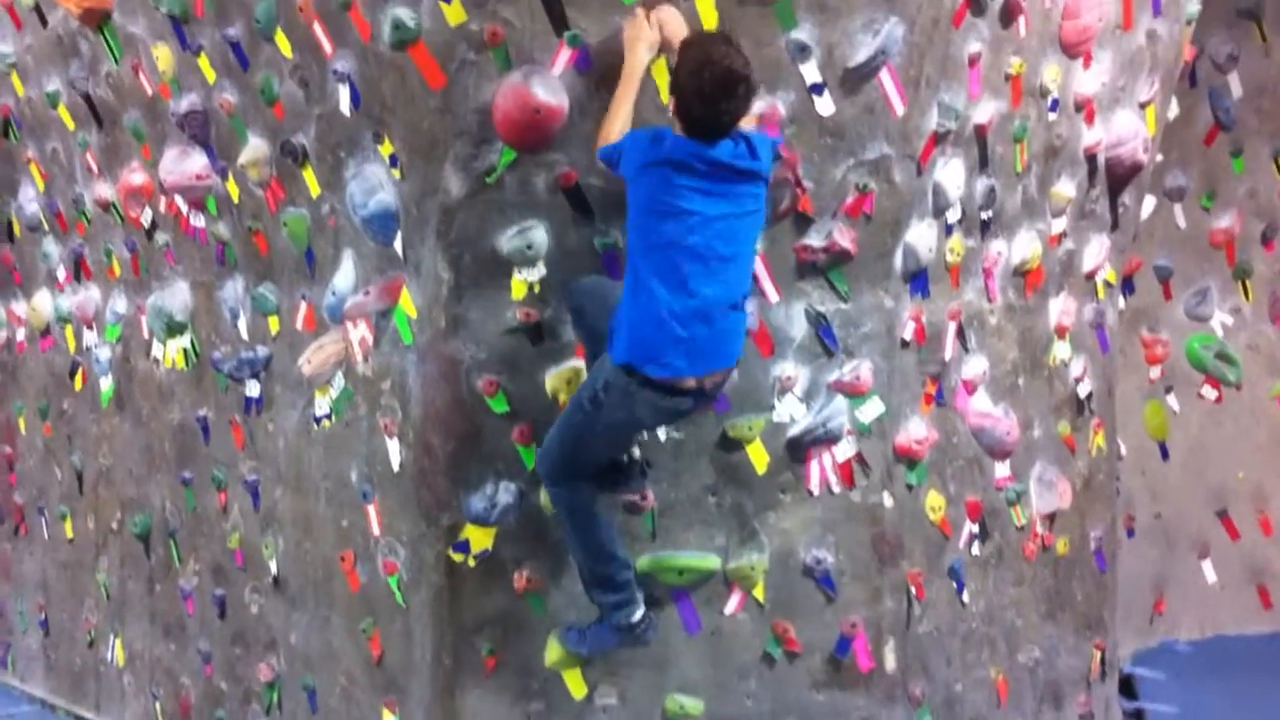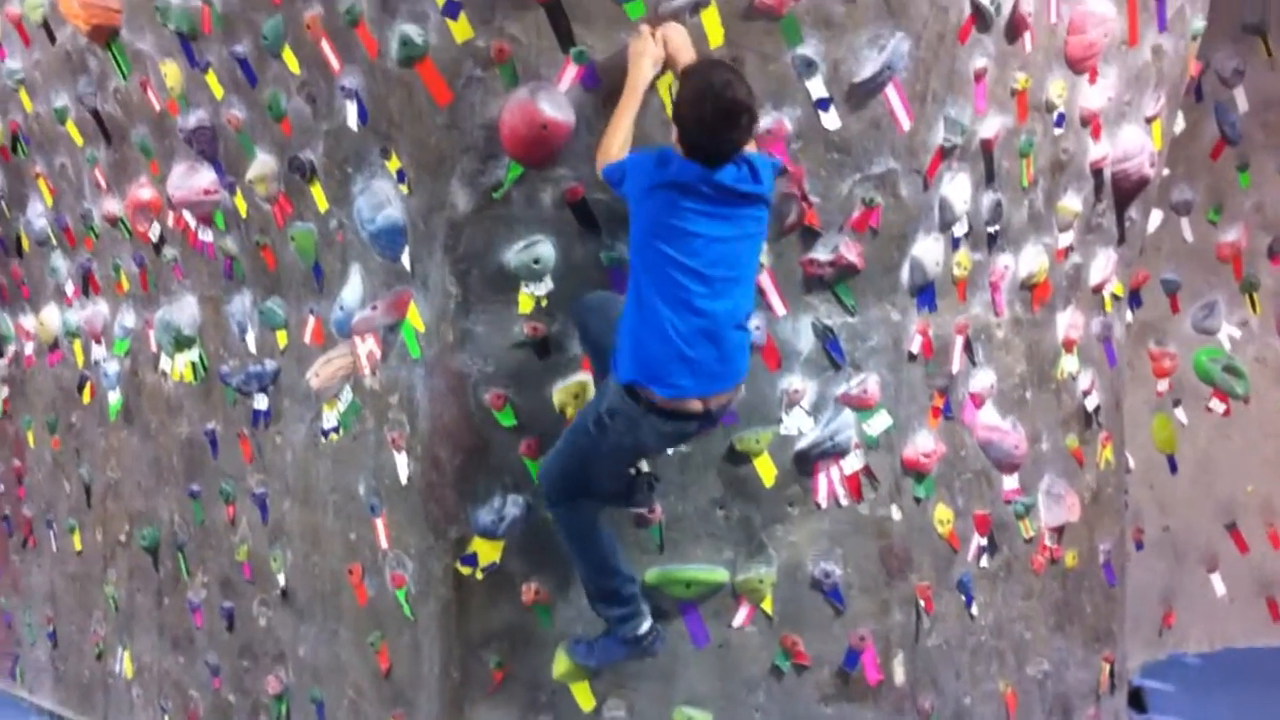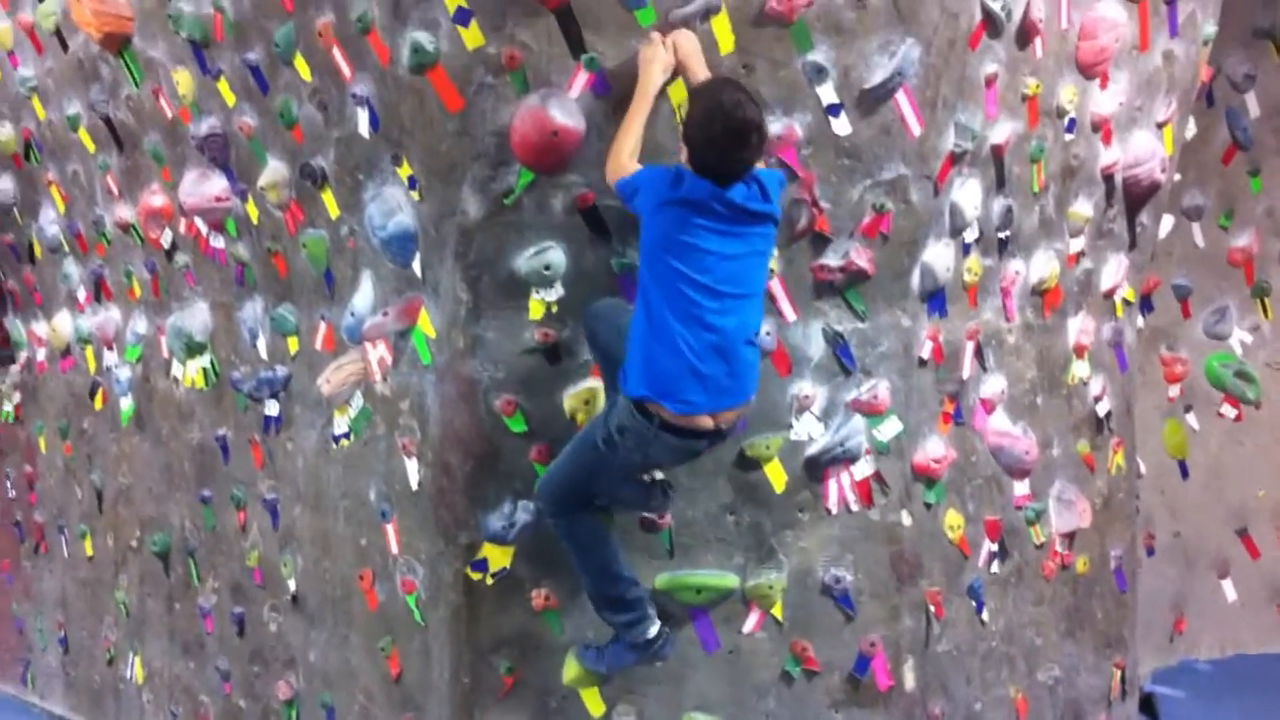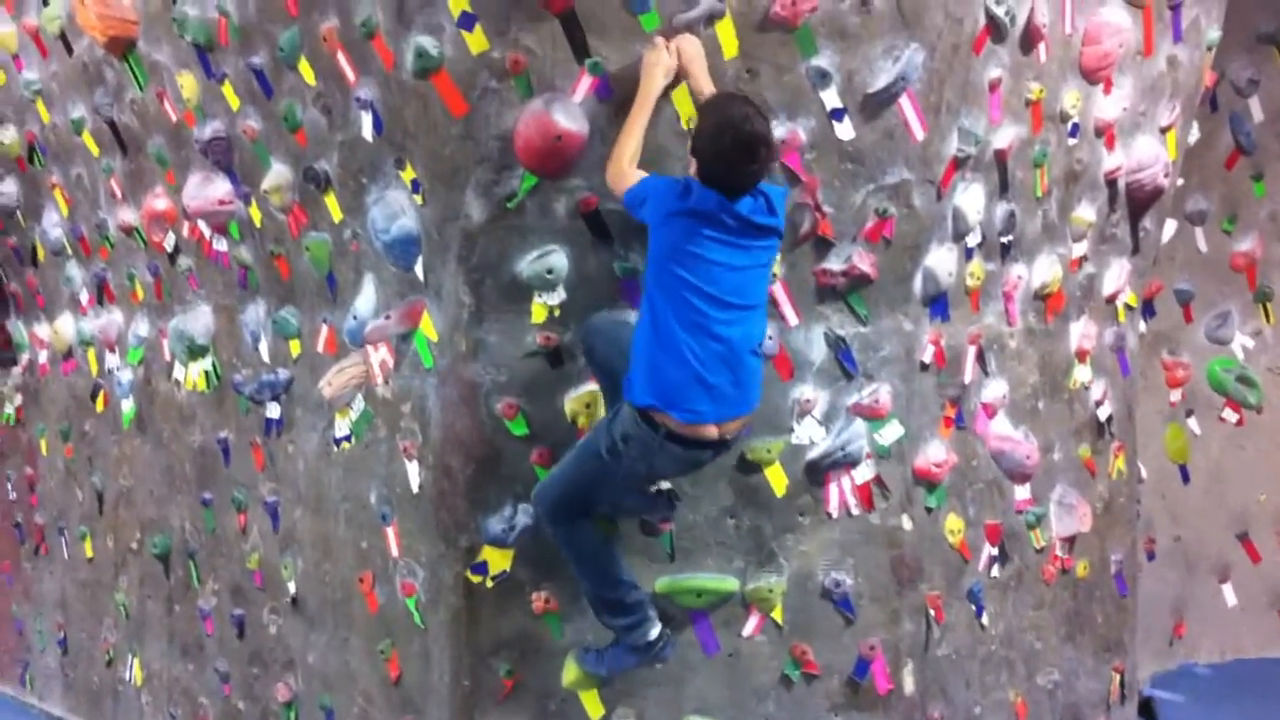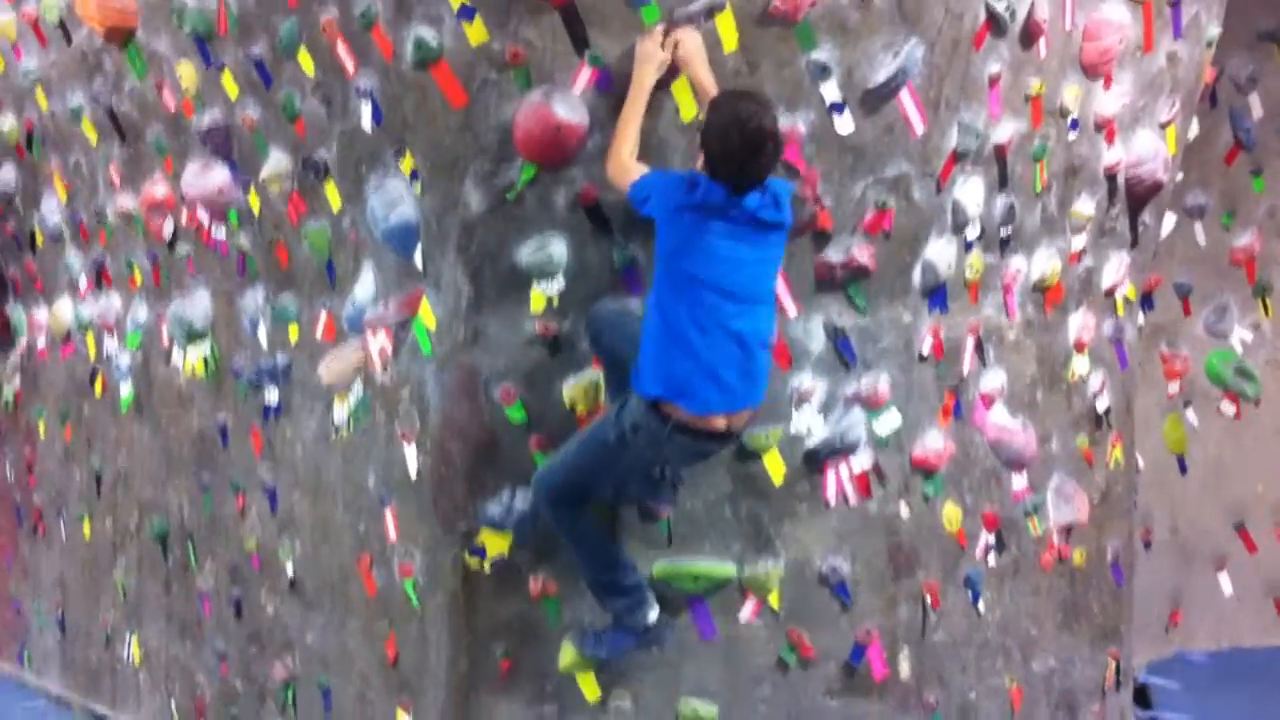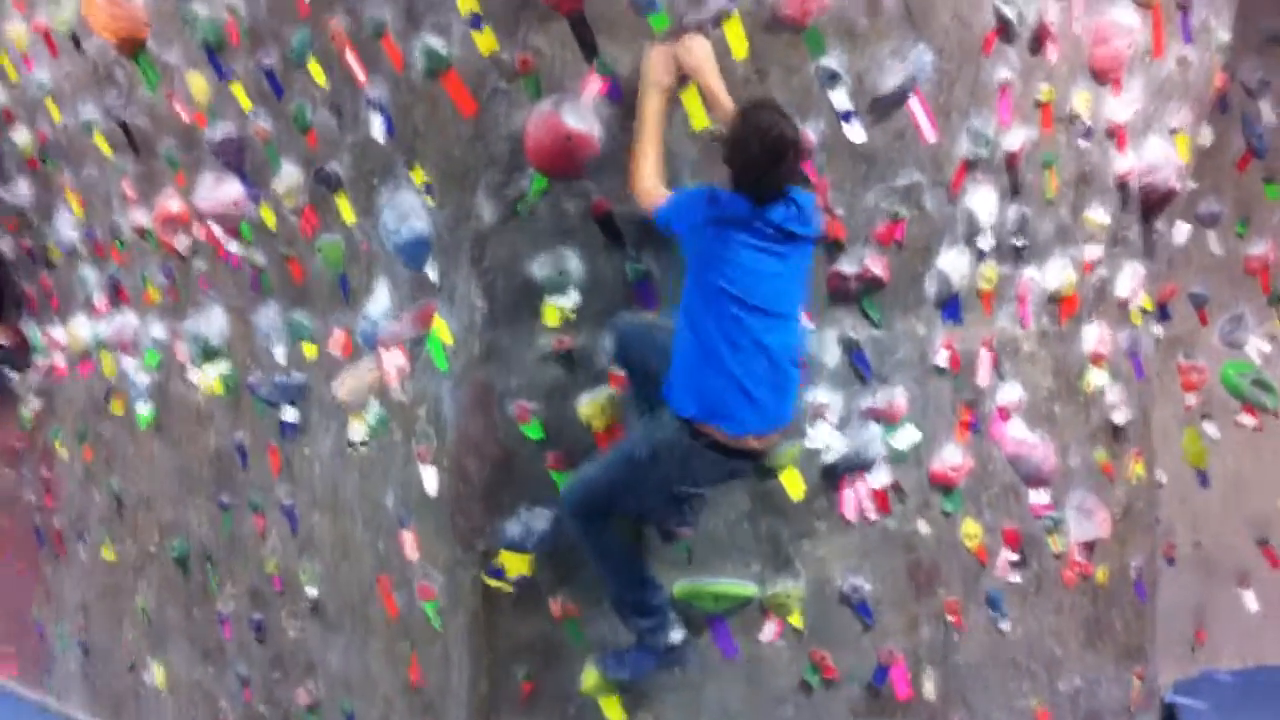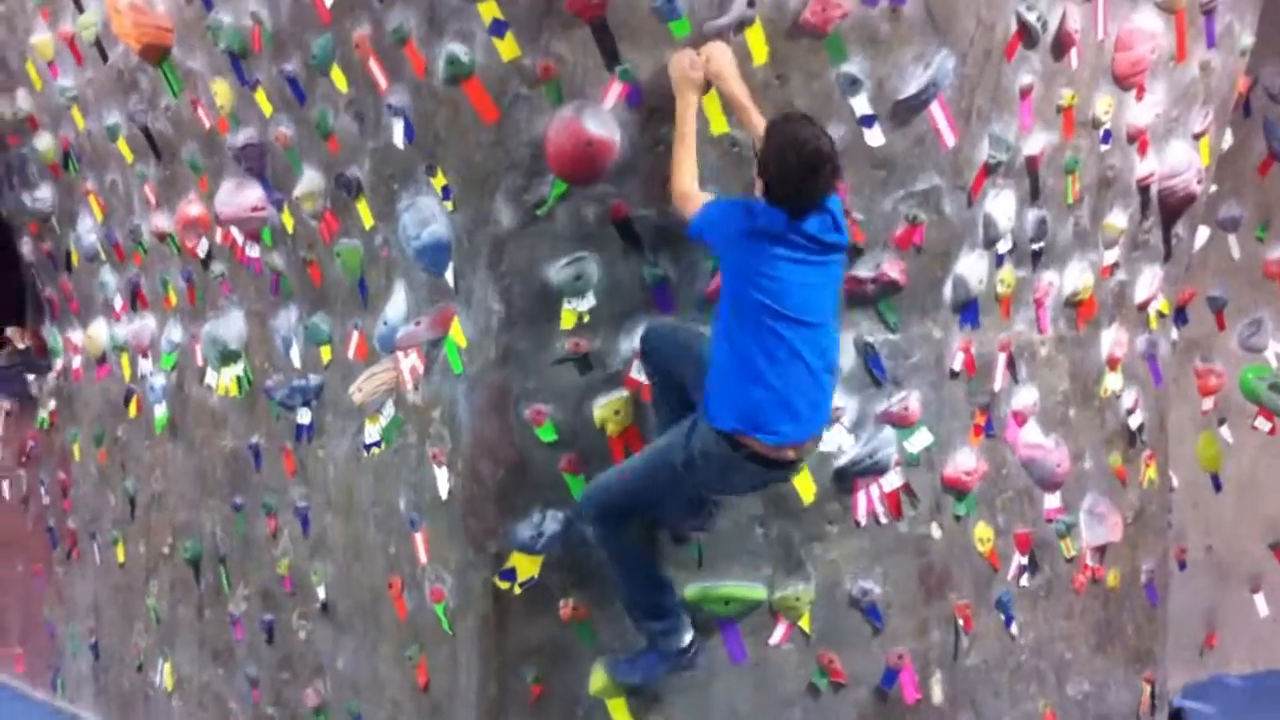
dt=0.1s
person 1, frame 1
left shoulder: (652, 156)
right shoulder: (755, 158)
left elbow: (608, 139)
right elbow: (731, 115)
left wrist: (637, 57)
left hip: (648, 379)
right hip: (716, 376)
left knee: (559, 470)
right knee: (586, 293)
left ankle: (625, 613)
right ankle: (618, 462)
person 1, frame 2
left shoulder: (656, 177)
right shoulder: (758, 180)
left elbow: (608, 156)
right elbow: (734, 136)
left wrist: (641, 73)
right wrist: (687, 60)
left hip: (652, 401)
right hip: (720, 396)
left knee: (560, 488)
right knee: (592, 309)
left ankle: (631, 626)
right ankle: (625, 476)
person 1, frame 3
left shoulder: (669, 194)
right shoulder: (765, 196)
left elbow: (618, 164)
right elbow: (736, 147)
left wrist: (651, 79)
right wrist: (696, 68)
left hip: (662, 417)
right hip: (729, 414)
left knee: (559, 498)
right knee: (605, 317)
left ankle: (639, 629)
right ankle: (638, 480)
person 1, frame 4
left shoulder: (675, 204)
right shoulder: (769, 207)
left elbow: (617, 170)
right elbow: (740, 153)
left wrist: (652, 83)
right wrist: (699, 76)
left hip: (665, 427)
right hip: (731, 423)
left knee: (555, 505)
right knee: (600, 332)
left ankle: (638, 631)
right ankle: (642, 489)
person 1, frame 5
left shoulder: (685, 199)
right shoulder: (776, 206)
left elbow: (619, 164)
right elbow: (742, 147)
left wrist: (648, 79)
right wrist: (701, 74)
left hip: (673, 420)
right hip: (737, 417)
left knee: (555, 493)
right knee: (609, 319)
left ankle: (637, 615)
right ankle: (646, 479)
person 1, frame 6
left shoulder: (709, 213)
right shoulder: (801, 214)
left elbow: (645, 186)
right elbow: (770, 158)
left wrist: (655, 92)
right wrist: (709, 81)
left hip: (707, 437)
right hip: (769, 430)
left knee: (583, 505)
right knee: (633, 333)
left ankle: (658, 632)
right ankle: (669, 493)
person 1, frame 7
left shoulder: (747, 226)
right shoulder: (832, 223)
left elbow: (683, 192)
right elbow: (791, 166)
left wrist: (688, 97)
right wrist: (734, 85)
left hip: (741, 444)
right hip: (796, 434)
left knee: (599, 506)
right knee: (661, 338)
left ankle: (671, 638)
right ankle: (683, 498)
